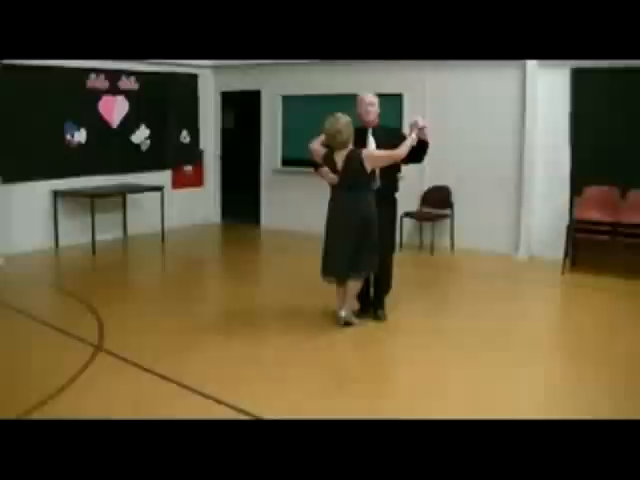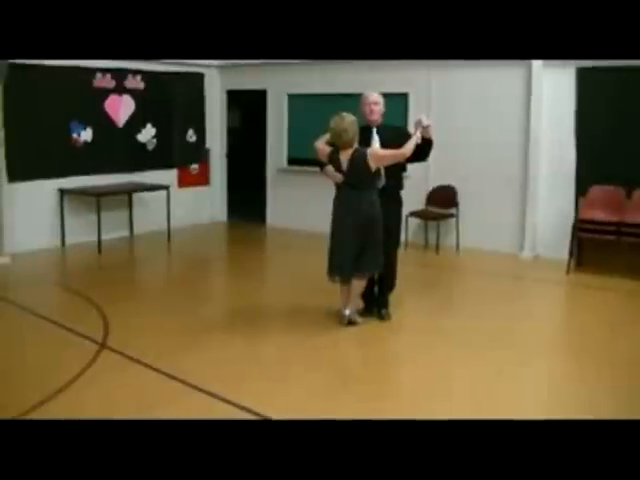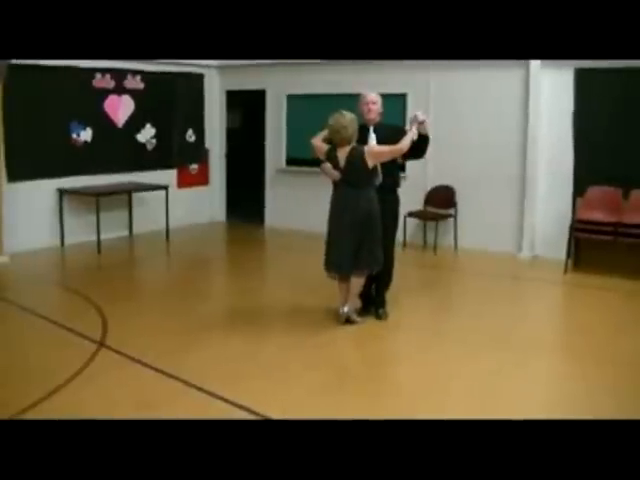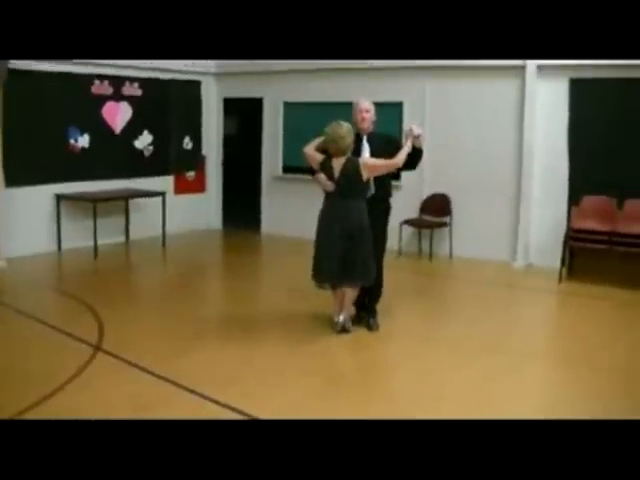
dt=0.5s
person 1, frame 1
left shoulder: (393, 135)
left elbow: (414, 156)
left wrist: (421, 137)
right wrist: (323, 170)
left hip: (385, 202)
left knee: (384, 252)
left ankle: (379, 302)
right ankle: (364, 301)
person 1, frame 2
left shoulder: (397, 133)
left elbow: (418, 155)
left wrist: (425, 135)
right wrist: (328, 168)
left hip: (390, 201)
left knee: (389, 251)
left ankle: (383, 301)
right ankle: (368, 300)
person 1, frame 3
left shoulder: (394, 132)
left elbow: (416, 152)
left wrist: (421, 131)
left hip: (386, 199)
left knee: (385, 250)
left ankle: (379, 300)
right ankle: (366, 299)
person 1, frame 4
left shoulder: (387, 141)
left elbow: (408, 164)
left wrist: (416, 145)
right wrist: (319, 175)
left hip: (378, 208)
left knee: (375, 259)
left ankle: (371, 309)
right ankle: (360, 307)
person 2, frame 1
left shoulder: (326, 157)
right shoulder: (365, 156)
left elbow: (313, 145)
right elbow: (399, 154)
left wrist: (329, 134)
right wrist: (413, 136)
left hip: (338, 211)
right hip: (362, 212)
left knee: (341, 259)
right knee: (359, 263)
left ankle: (341, 307)
right ankle: (346, 310)
person 2, frame 2
left shoulder: (331, 155)
right shoulder: (369, 155)
left elbow: (318, 143)
right elbow: (404, 153)
left wrist: (334, 132)
right wrist: (417, 135)
left hip: (343, 210)
right hip: (366, 211)
left knee: (345, 258)
right knee: (363, 262)
left ankle: (344, 306)
right ankle: (350, 309)
person 2, frame 3
left shoulder: (329, 153)
right shoulder: (367, 153)
left elbow: (315, 140)
right elbow: (401, 148)
left wrist: (332, 130)
right wrist: (414, 130)
left hip: (340, 208)
right hip: (364, 208)
left knee: (343, 256)
right knee: (362, 260)
left ankle: (343, 306)
right ankle: (349, 307)
person 2, frame 4
left shoulder: (323, 163)
right shoulder: (362, 165)
left elbow: (307, 149)
right elbow: (396, 163)
left wrist: (325, 138)
right wrist: (409, 143)
left hip: (330, 219)
right hip: (354, 220)
left knee: (335, 268)
right knee: (354, 271)
left ankle: (338, 314)
right ankle: (344, 316)
